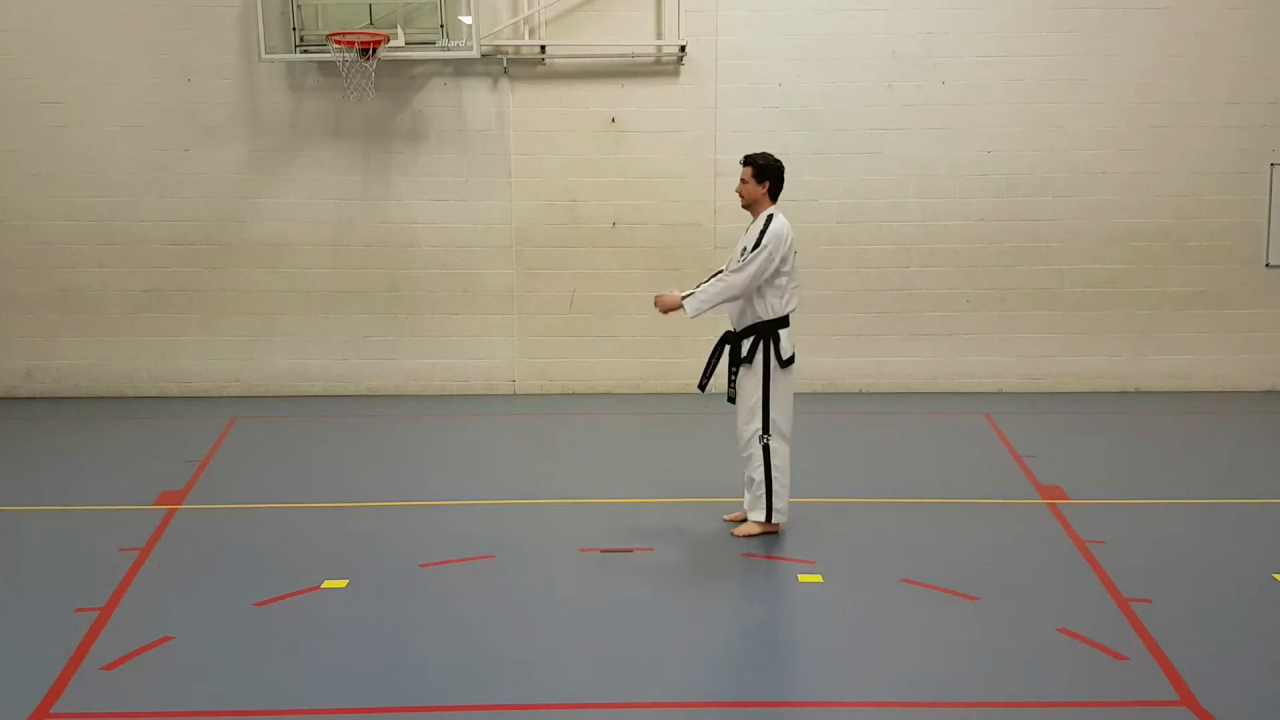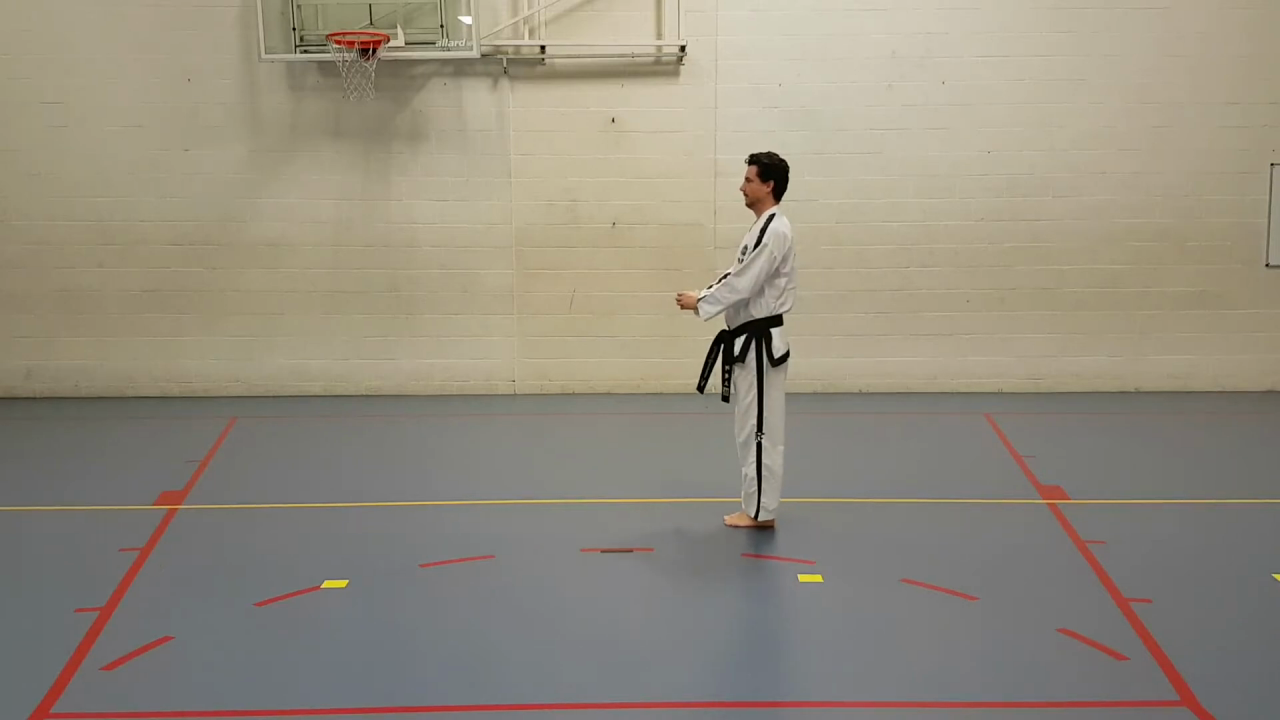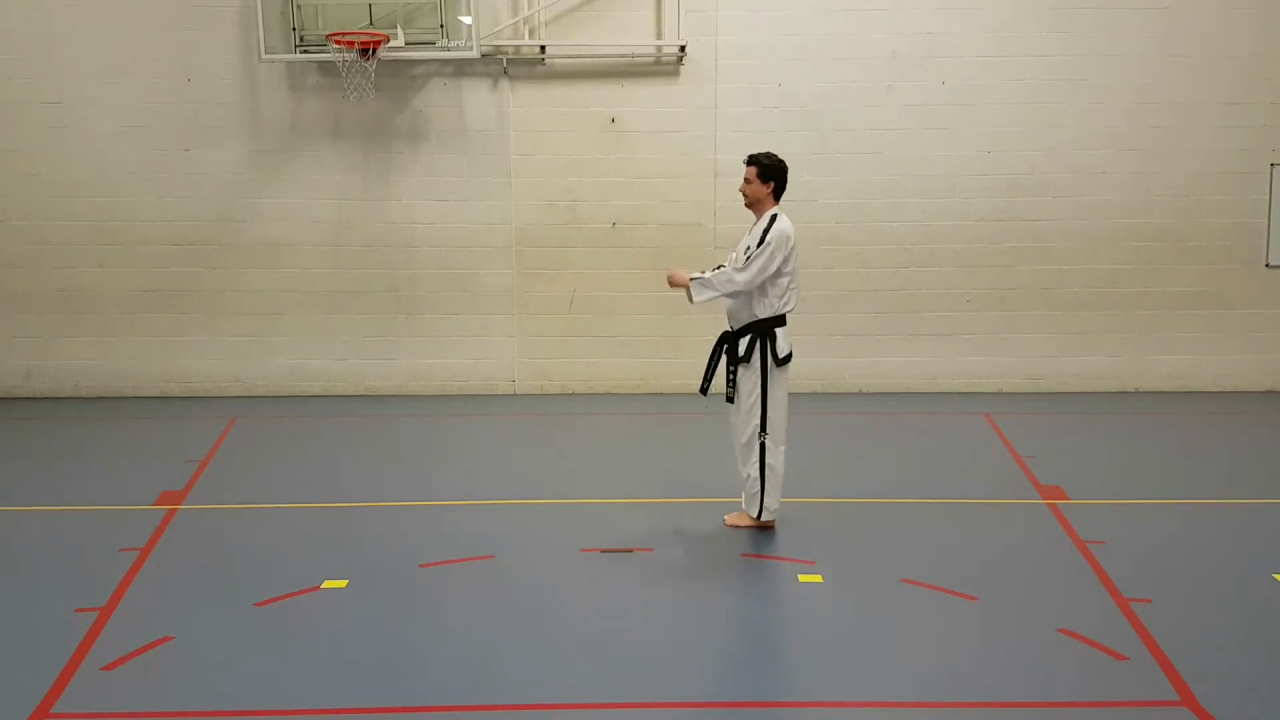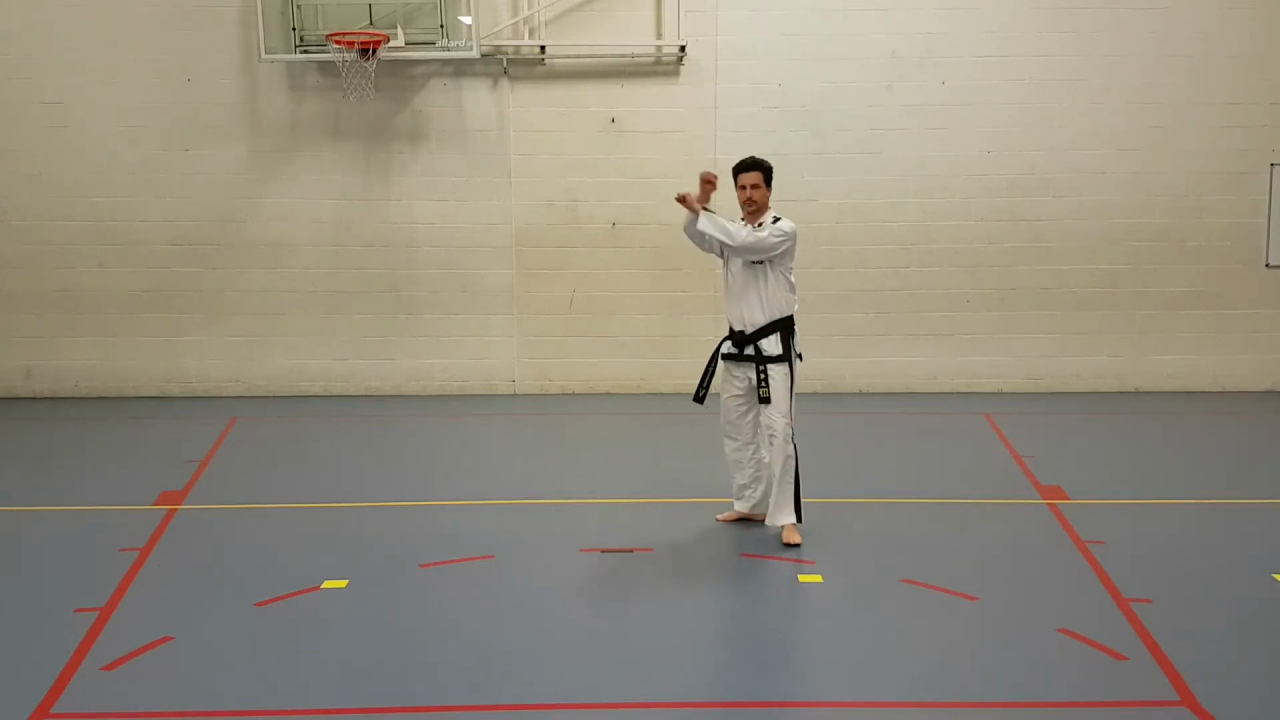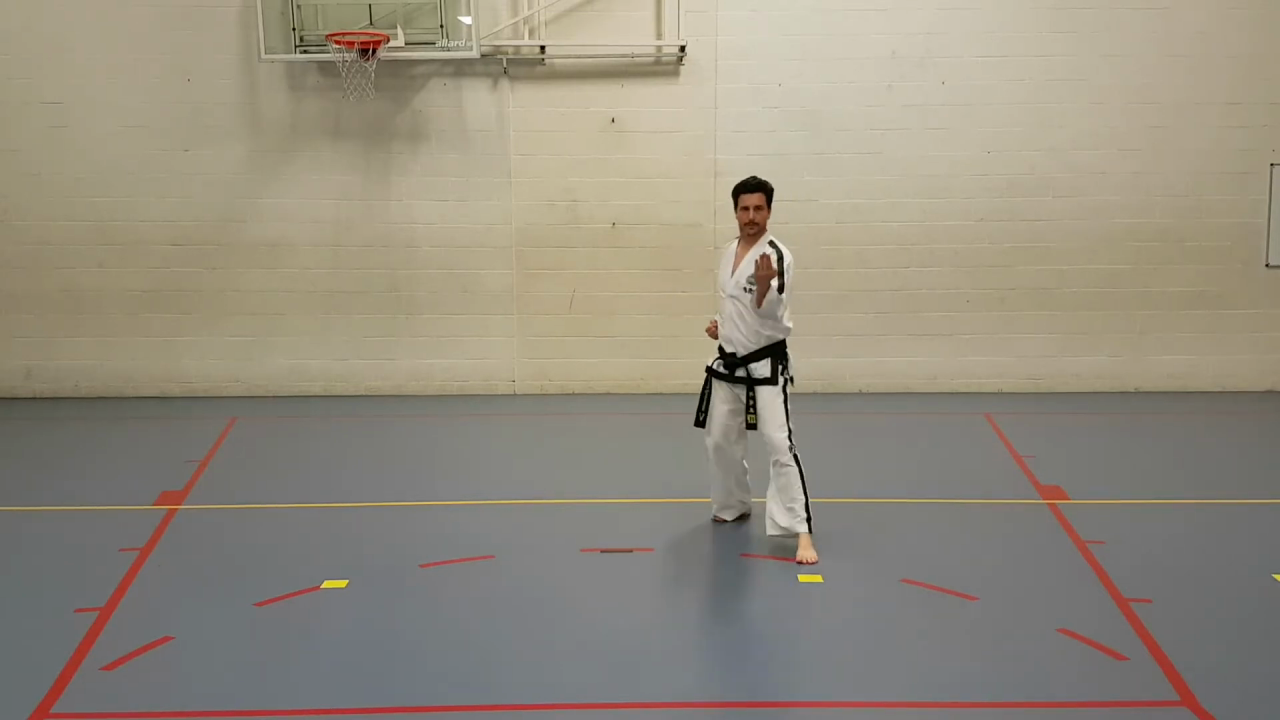
dt=1s
person 1, frame 1
left shoulder: (774, 230)
right shoulder: (759, 227)
left elbow: (738, 282)
right elbow: (730, 273)
left wrist: (684, 302)
right wrist: (685, 296)
left hip: (766, 344)
right hip: (753, 341)
left knee: (763, 430)
right knee: (752, 428)
left ankle: (767, 514)
right ankle: (756, 506)
person 1, frame 2
left shoulder: (774, 231)
right shoulder: (763, 227)
left elbow: (744, 285)
right elbow: (736, 276)
left wrist: (699, 303)
right wrist: (700, 297)
left hip: (759, 342)
right hip: (750, 340)
left knee: (760, 428)
right knee: (752, 428)
left ankle: (761, 511)
right ankle: (756, 506)
person 1, frame 3
left shoulder: (777, 230)
right shoulder: (761, 228)
left elbow: (743, 276)
right elbow: (734, 270)
left wrist: (692, 283)
right wrist: (691, 279)
left hip: (762, 344)
right hip: (751, 342)
left knee: (761, 429)
right knee: (747, 428)
left ankle: (762, 511)
right ankle: (755, 504)
person 1, frame 4
left shoulder: (782, 230)
right shoulder: (730, 228)
left elbow: (744, 241)
right elbow: (697, 233)
left wrist: (701, 211)
right wrist: (701, 203)
left hip: (774, 346)
right hip: (738, 346)
left knee: (777, 430)
right knee: (738, 429)
left ankle: (787, 520)
right ankle: (751, 505)
person 1, frame 5
left shoulder: (777, 256)
right shoulder: (729, 251)
left elbow: (771, 314)
left wrist: (764, 287)
right wrist: (719, 323)
left hip: (765, 364)
right hip: (727, 364)
left knee: (779, 443)
right knee: (720, 441)
left ankle: (801, 532)
right ankle: (733, 504)
